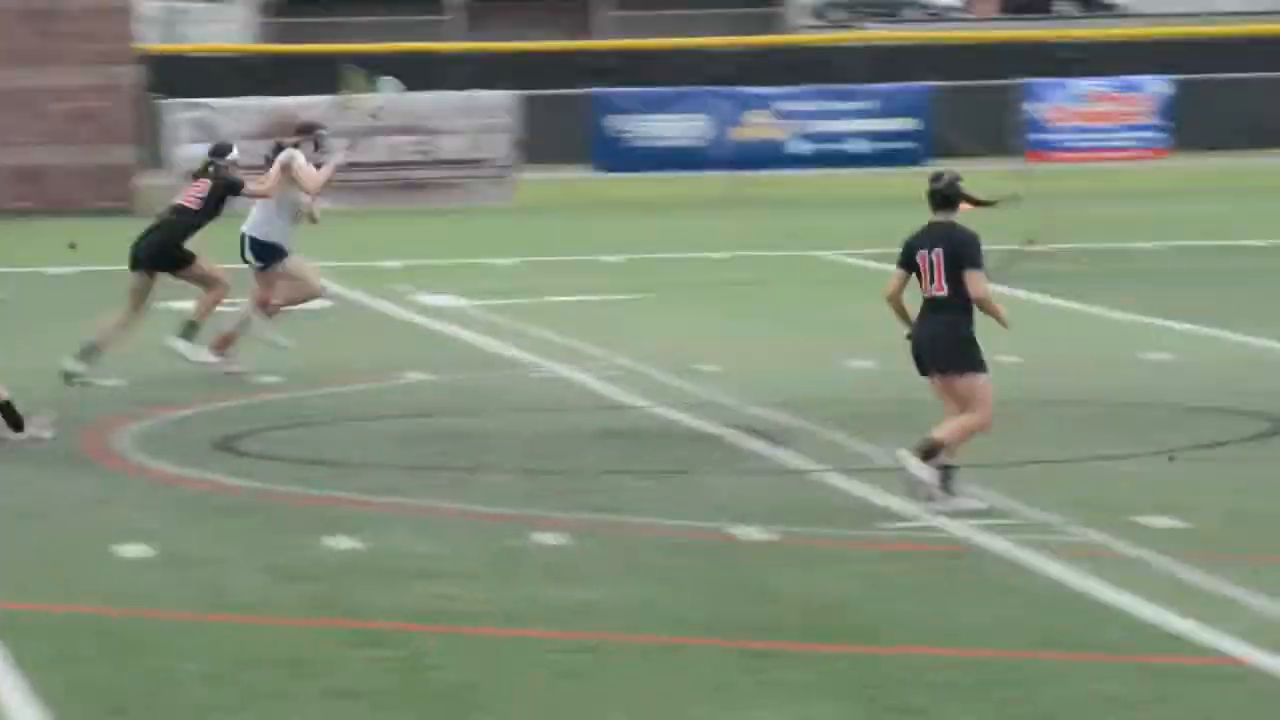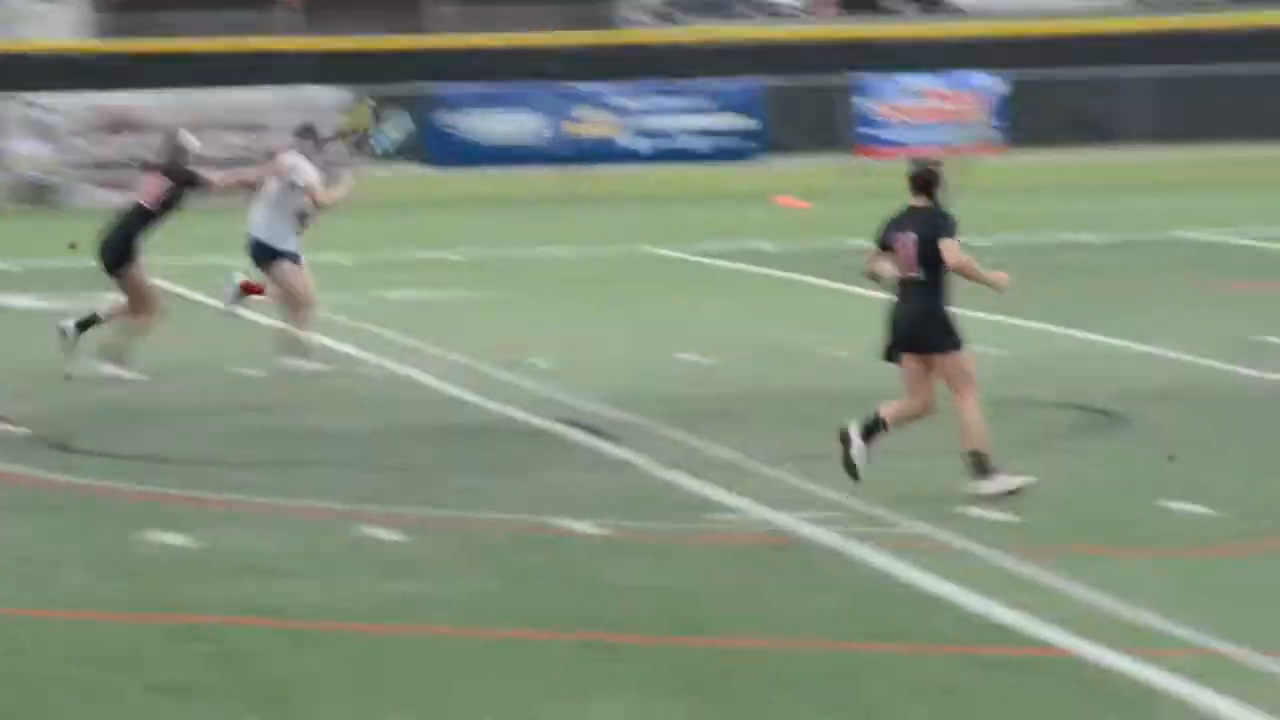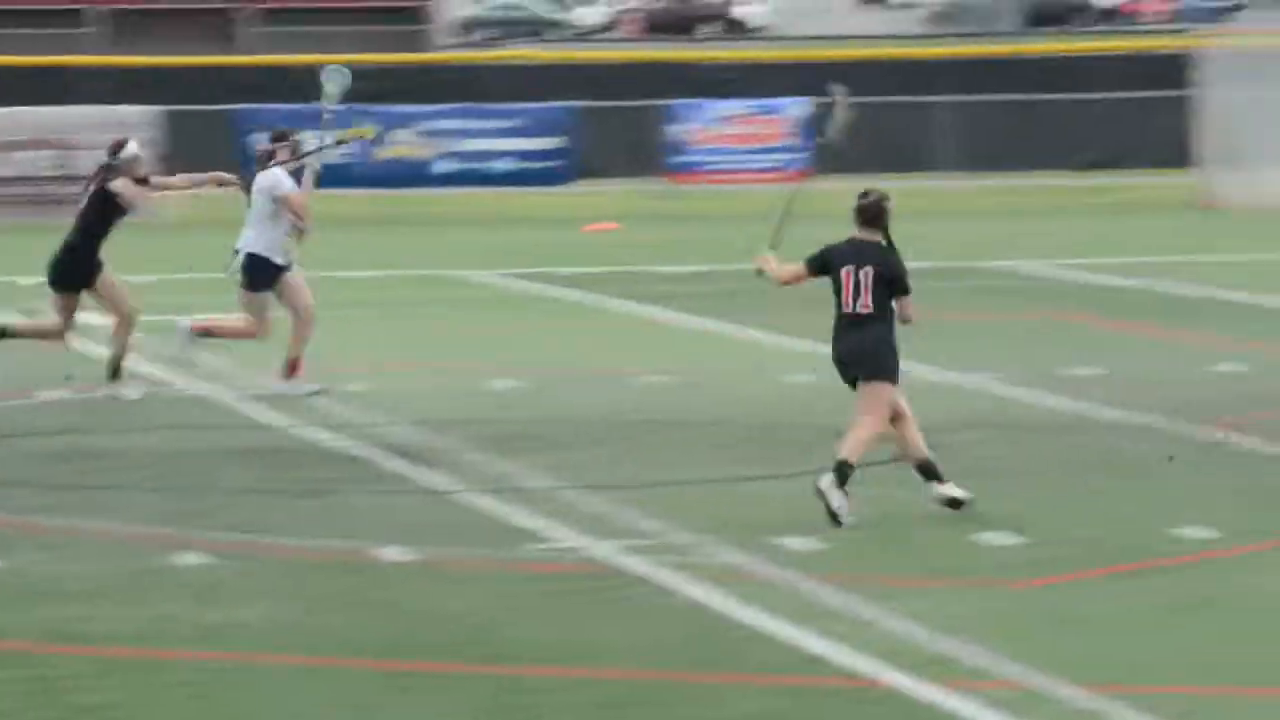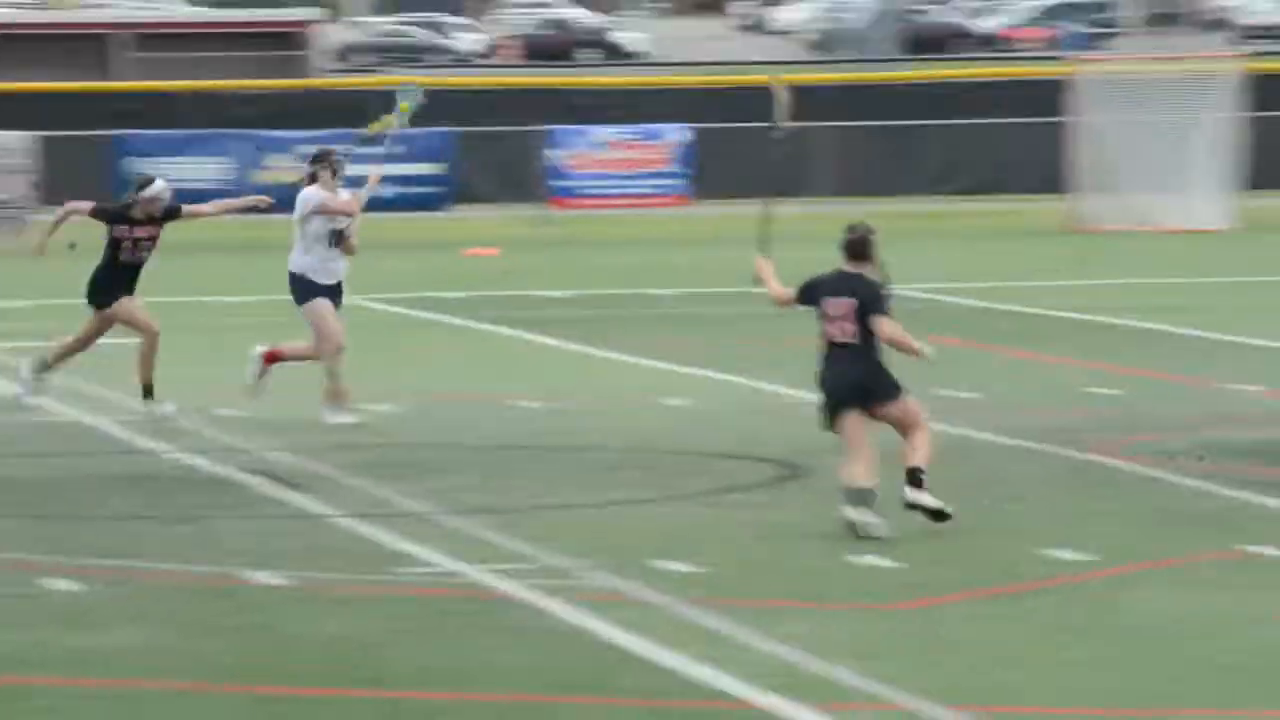
dt=0.2s
person 1, frame 1
left shoulder: (915, 242)
right shoulder: (966, 239)
left elbow: (892, 294)
right elbow: (978, 292)
left wrist: (910, 323)
right wrist: (1000, 315)
left hip: (924, 336)
right hip: (954, 335)
left knee: (962, 412)
right knee: (981, 415)
left ankle: (942, 483)
right ankle: (920, 457)
person 1, frame 2
left shoulder: (895, 223)
right shoulder: (940, 220)
left elbow: (873, 267)
right elbow: (955, 259)
right wrist: (991, 279)
left hip: (901, 319)
right hip: (928, 317)
left knee: (919, 402)
right knee: (967, 391)
left ankle: (862, 433)
right ankle: (984, 475)
person 1, frame 3
left shoulder: (833, 253)
right shoulder: (890, 260)
left elbow: (783, 276)
right elbow: (907, 314)
left wrist: (768, 262)
right wrist: (896, 312)
left hip: (844, 349)
right hip: (876, 347)
left knee: (901, 415)
right knee: (871, 425)
left ankle: (939, 483)
right ankle: (835, 481)
person 1, frame 4
left shoulder: (822, 285)
right shoulder: (871, 290)
left elbow: (780, 295)
right elbow: (888, 334)
left wrist: (765, 270)
right wrist: (919, 348)
left hip: (833, 379)
right hip: (867, 375)
left knee: (860, 457)
right knee: (919, 428)
left ankle: (858, 502)
right ankle: (915, 489)
person 2, frame 1
left shoulder: (311, 169)
right shoulder: (292, 157)
left elbow: (312, 214)
right elbow: (310, 187)
left wrist: (309, 211)
right wrist: (332, 165)
left hip: (273, 241)
right hip: (261, 241)
left knee: (262, 301)
right knee: (313, 289)
left ankle: (220, 349)
right ankle: (265, 311)
person 2, frame 2
left shoulder: (311, 171)
right shoulder: (292, 163)
right elbow: (323, 202)
left wrist: (305, 218)
right wrist: (345, 186)
left hip: (286, 242)
right hip: (267, 243)
left knee: (297, 296)
right knee: (305, 300)
left ankle: (244, 286)
right ankle: (293, 353)
person 2, frame 3
left shoulder: (280, 176)
right shoulder: (276, 178)
left elbow: (299, 224)
right elbow: (302, 214)
left wrist: (300, 230)
right wrist: (308, 180)
left hip: (278, 258)
right hip: (256, 258)
left knee: (307, 314)
right knee: (258, 329)
left ankle: (290, 377)
right ankle: (195, 329)
person 2, frame 4
left shoulder: (343, 198)
right shoulder: (309, 196)
left elbow: (350, 250)
right elbow: (352, 210)
left wrist: (347, 238)
right wrist: (371, 183)
left hip: (333, 282)
right hip: (306, 280)
left knee: (322, 349)
right knee: (335, 343)
left ankle: (266, 356)
right ankle: (335, 404)
person 3, frame 1
left shoulder: (200, 178)
right shoulder: (224, 182)
right elbow: (266, 191)
right wrist: (277, 171)
left hip: (145, 243)
right hip: (165, 246)
left knee: (132, 312)
right knee: (220, 284)
left ankle: (78, 362)
right ankle: (184, 338)
person 3, frame 2
left shoulder: (160, 170)
right shoulder: (182, 174)
right elbow: (220, 184)
left hip: (115, 240)
right hip: (121, 244)
left knee: (142, 305)
right knee: (150, 306)
left ankle: (76, 327)
right ankle: (111, 360)
person 3, frame 3
left shoulder: (129, 180)
right shoulder: (111, 180)
left elbow: (173, 181)
right elbow: (127, 191)
left wrist: (214, 176)
left hip: (87, 259)
right hip: (70, 261)
left knee: (128, 317)
right knee: (66, 326)
left ankle: (115, 378)
person 3, frame 4
left shoulder: (162, 213)
right shoulder: (114, 213)
left elbow: (209, 208)
right elbow: (71, 207)
left wrist: (249, 201)
right wrist: (47, 236)
left hip: (125, 287)
right hip: (105, 288)
left knee: (84, 342)
right knee: (151, 331)
left ankle: (37, 367)
right ankle: (148, 399)
